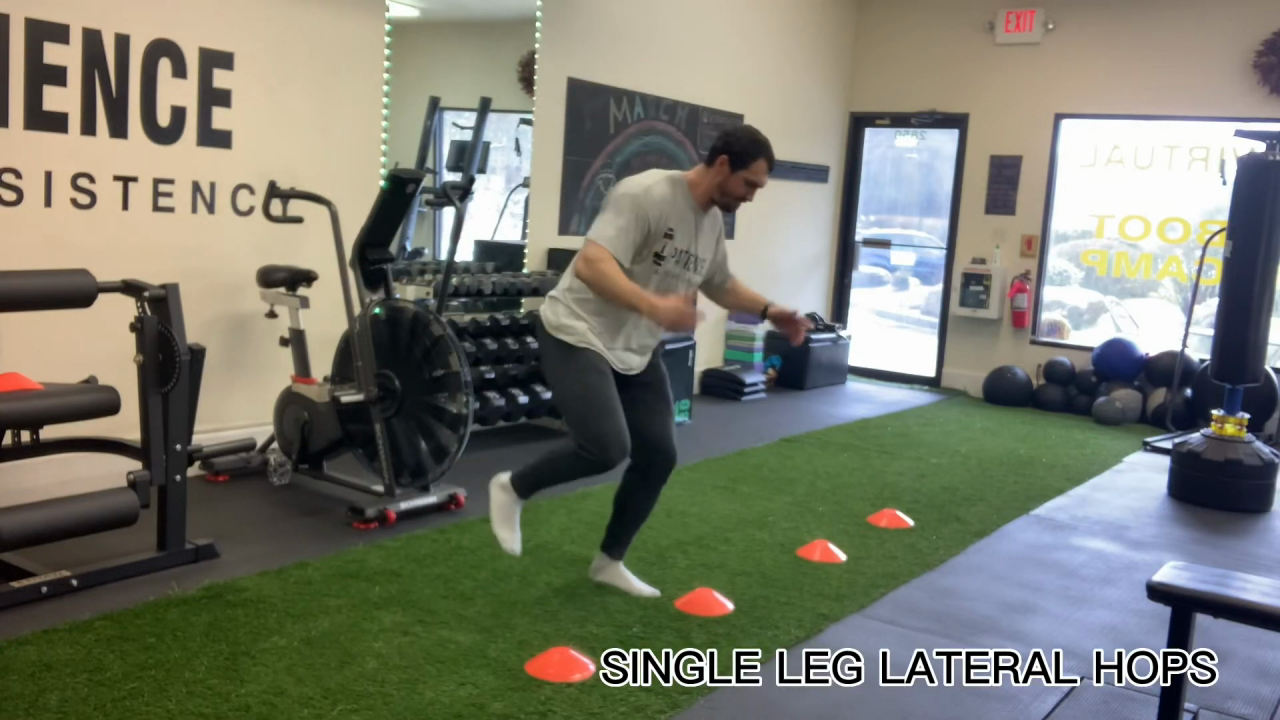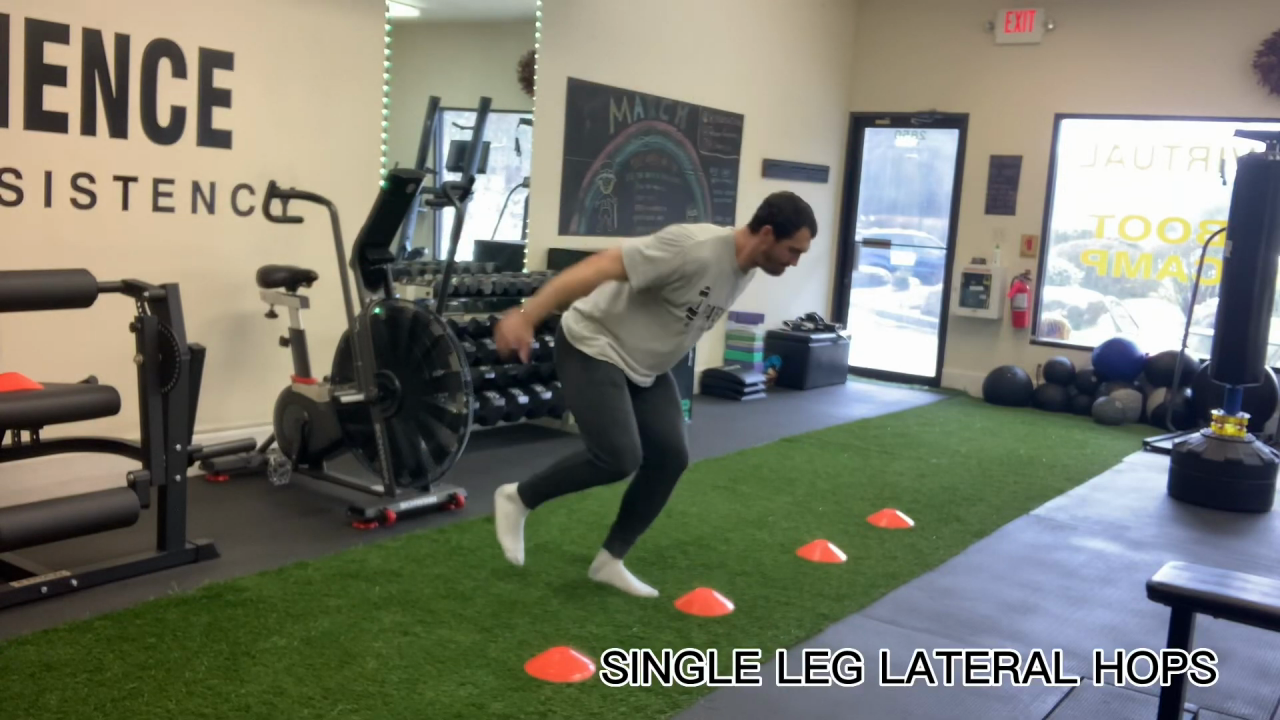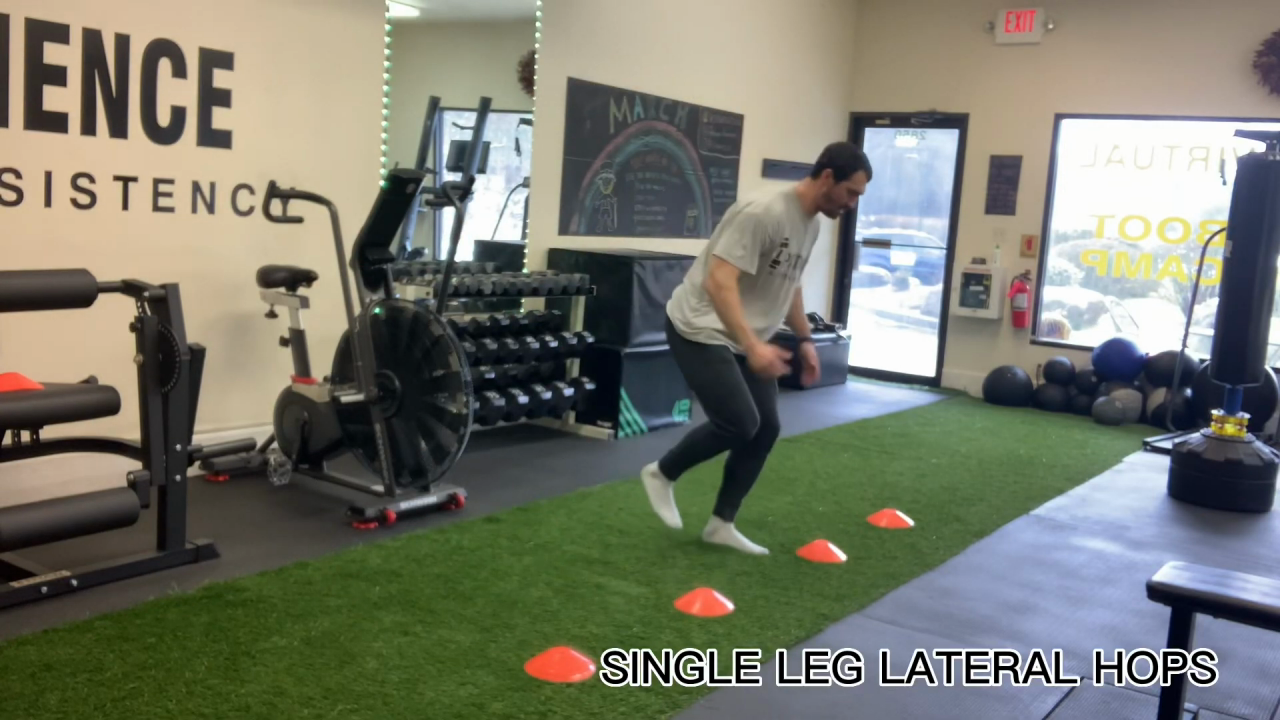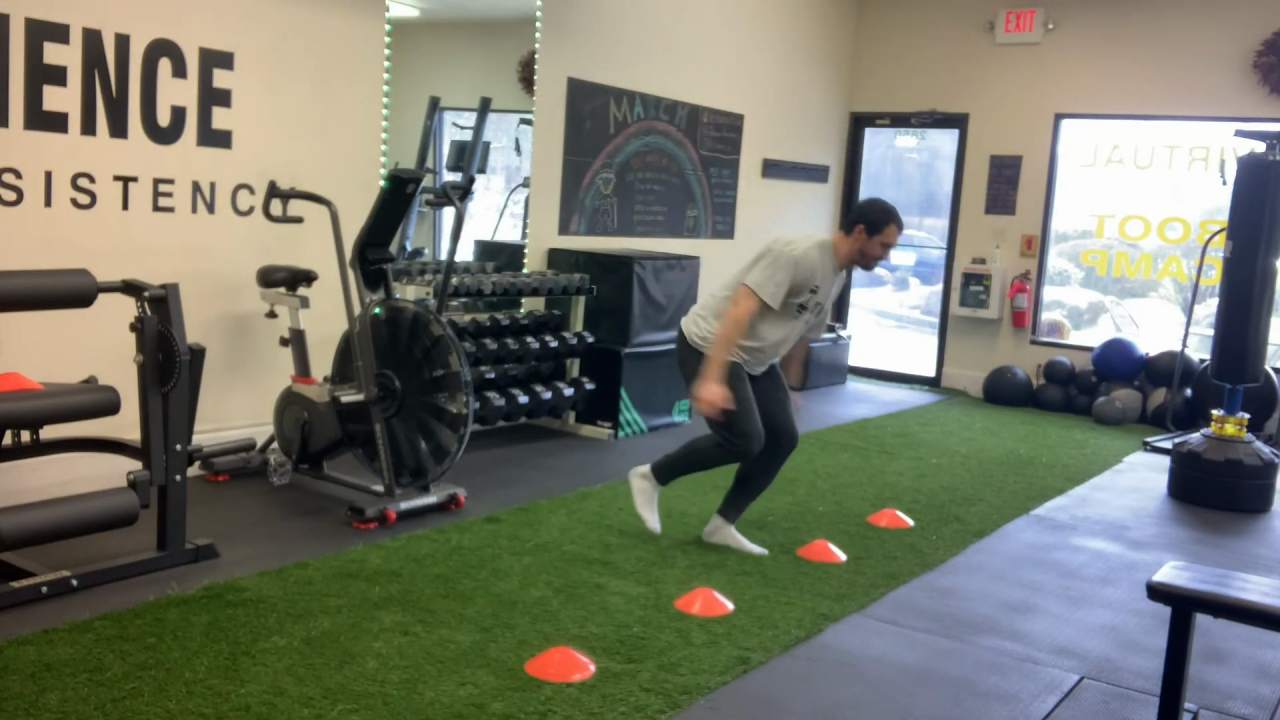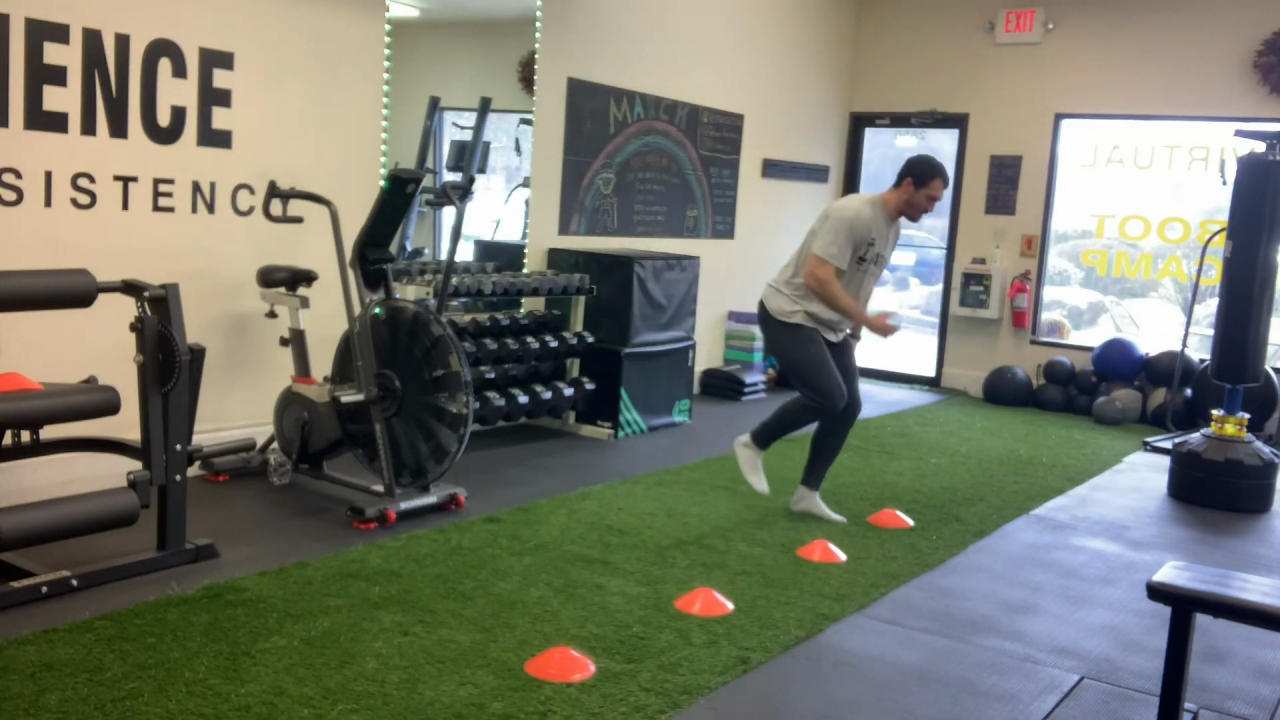
dt=1s
person 1, frame 1
left shoulder: (712, 225)
right shoulder: (645, 195)
left elbow: (720, 285)
right elbow: (590, 264)
left wrist: (769, 311)
right wrist: (652, 305)
left hip: (633, 349)
right hip: (577, 336)
left knee: (659, 457)
right knee: (605, 447)
left ankle: (609, 562)
right ankle: (513, 488)
person 1, frame 2
left shoulder: (742, 272)
right shoulder: (696, 249)
right elbow: (604, 266)
right wrist: (529, 316)
left hip: (644, 364)
right hip: (594, 347)
left knee: (670, 458)
right knee: (618, 457)
left ankle: (610, 561)
right ankle: (519, 498)
person 1, frame 3
left shoulder: (811, 225)
right shoulder: (762, 212)
right elbow: (720, 280)
left wrist: (805, 341)
right wrist: (752, 346)
left hip: (748, 340)
right hip: (700, 331)
left knee: (766, 428)
right knee: (740, 425)
left ankle: (721, 524)
right ankle: (661, 473)
person 1, frame 4
left shoulder: (838, 274)
right shoulder: (798, 257)
left elbow: (802, 334)
right elbow: (740, 310)
left wrist: (789, 389)
right wrist: (711, 379)
left hip: (754, 357)
right hip: (708, 348)
left knee: (782, 438)
right knee: (745, 441)
left ankle: (722, 525)
right ankle: (650, 477)
person 1, frame 5
left shoulder: (892, 227)
right shoulder: (851, 214)
right elbow: (818, 277)
left wrist: (855, 326)
right wrist: (864, 320)
left hip: (828, 323)
right hip: (790, 316)
left knee: (847, 407)
right knee: (828, 397)
left ankle: (807, 494)
right ankle: (752, 443)
